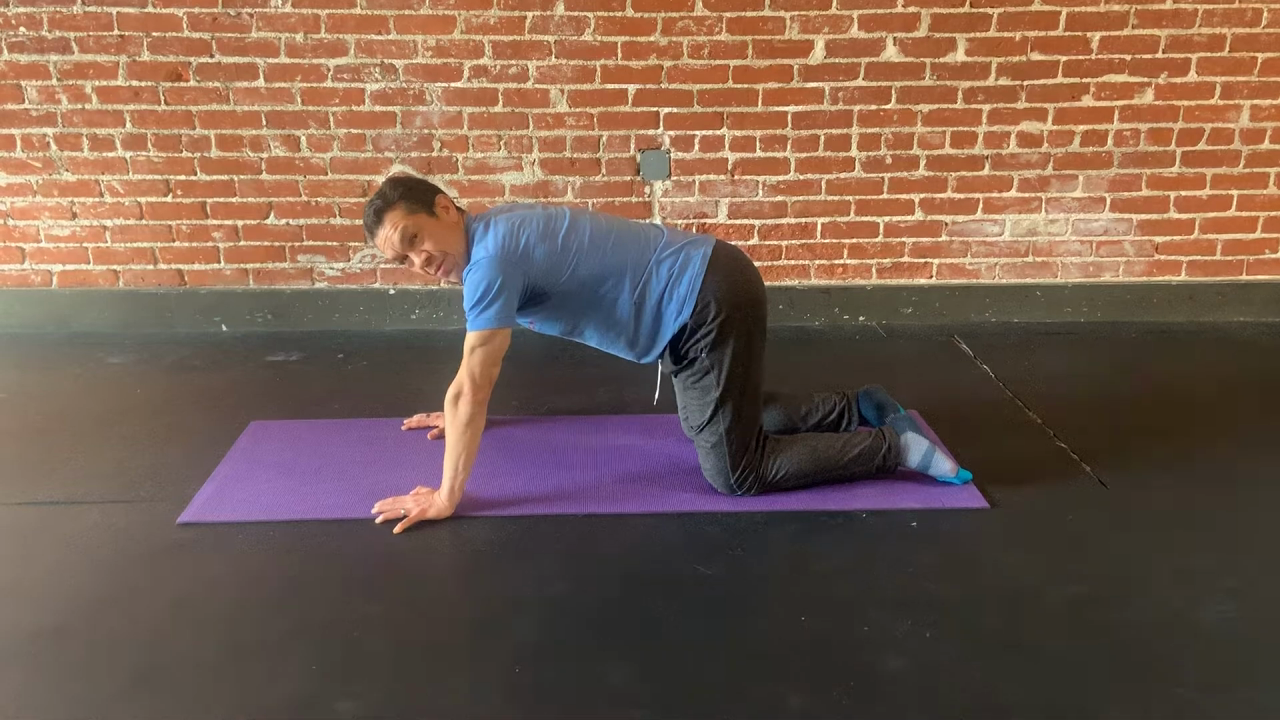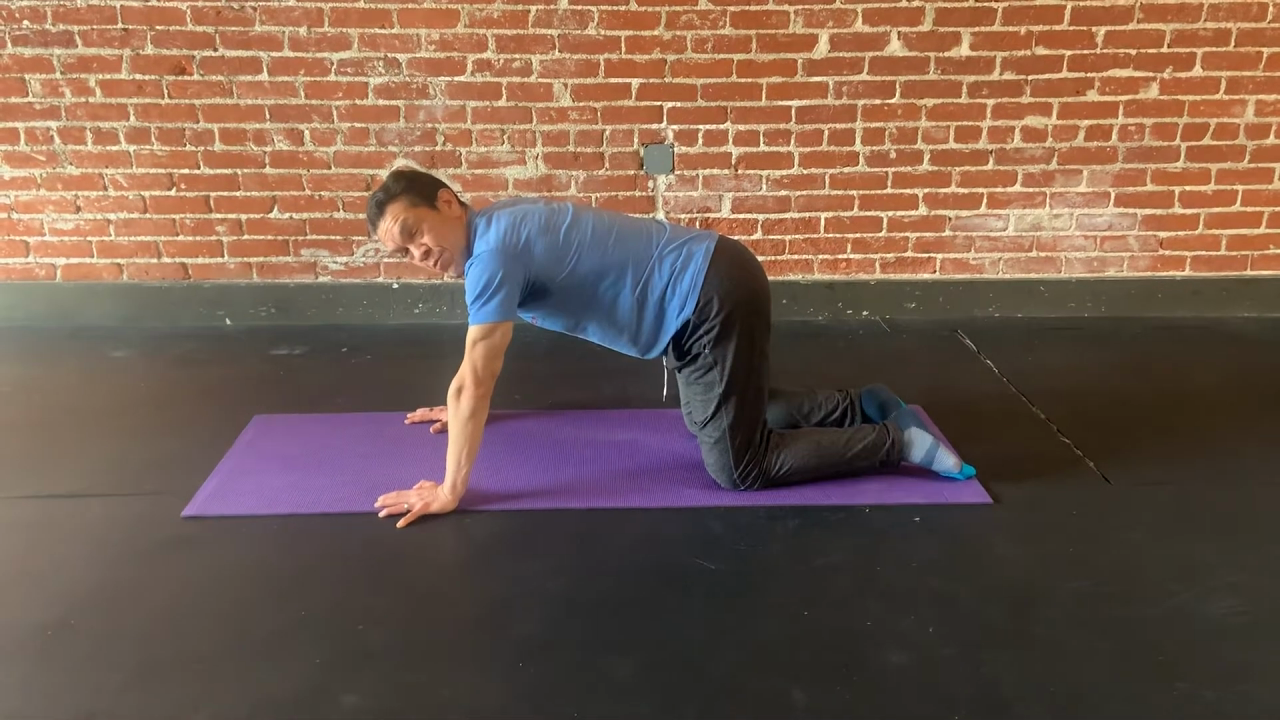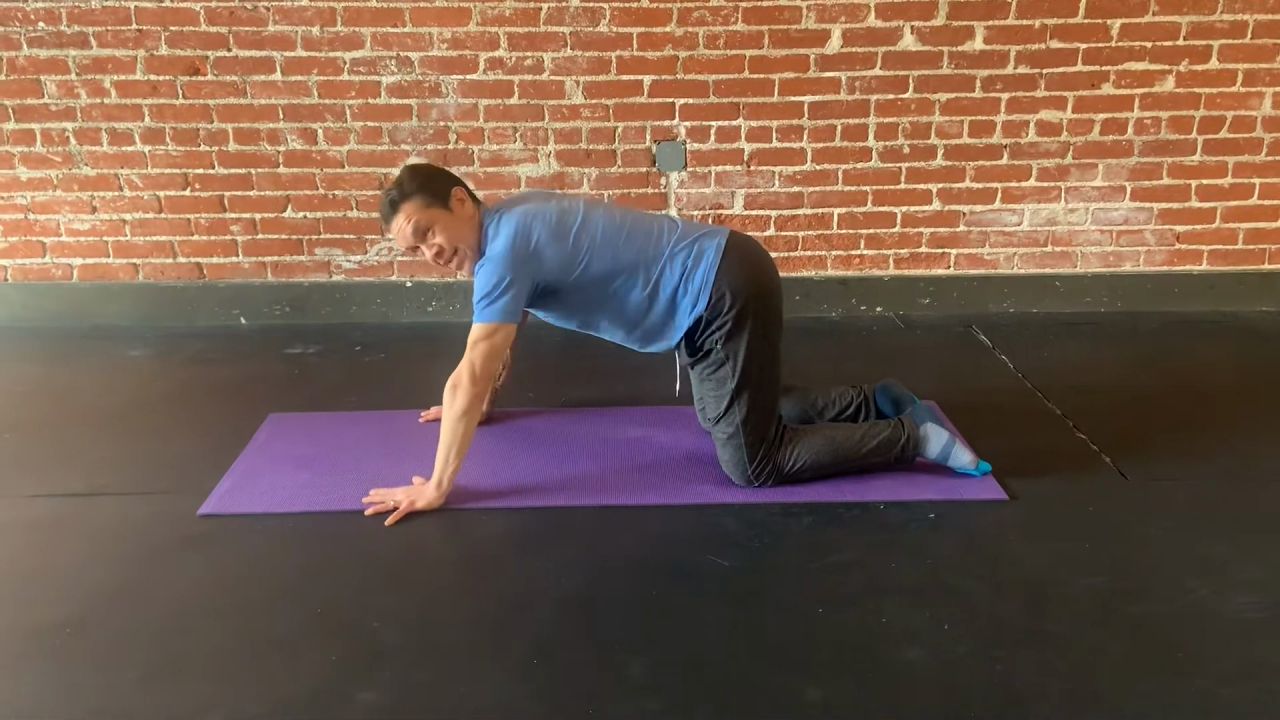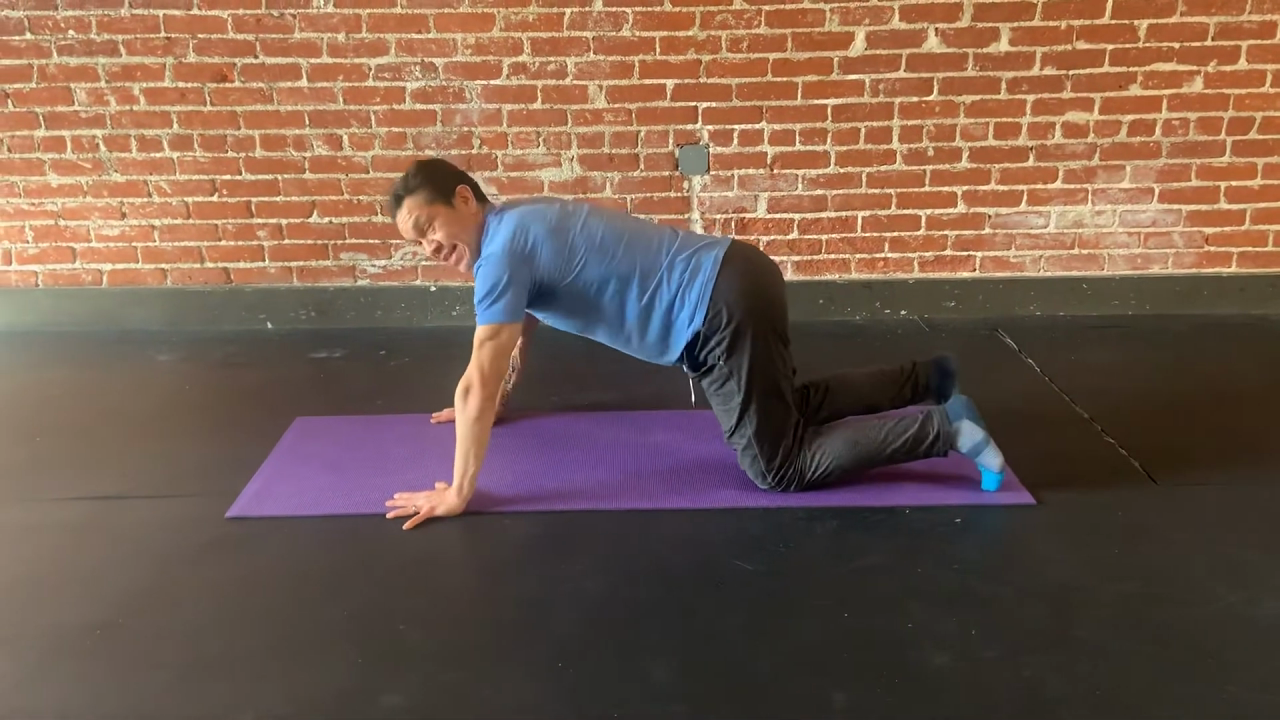
dt=1s
person 1, frame 1
left shoulder: (491, 257)
right shoulder: (490, 234)
left elbow: (471, 389)
left wrist: (447, 497)
right wrist: (462, 410)
left hip: (710, 301)
right hip: (701, 289)
left knee: (734, 470)
right knee: (718, 420)
left ankle: (893, 444)
right ankle: (858, 409)
person 1, frame 2
left shoulder: (492, 251)
right shoulder: (496, 227)
left elbow: (472, 383)
left wrist: (449, 491)
right wrist: (464, 406)
left hip: (713, 296)
right hip: (706, 283)
left knee: (737, 466)
right knee: (717, 415)
left ankle: (897, 439)
right ankle: (861, 407)
person 1, frame 3
left shoulder: (504, 249)
right shoulder: (511, 223)
left elbow: (469, 377)
right elbow: (503, 334)
left wrist: (437, 487)
right wrist: (475, 401)
left hip: (725, 292)
right hip: (721, 274)
left knee: (754, 462)
right knee: (737, 410)
left ankle: (916, 435)
right ankle: (874, 403)
person 1, frame 4
left shoulder: (501, 250)
right shoulder: (518, 226)
left elbow: (477, 384)
right elbow: (521, 325)
left wrist: (458, 493)
right wrist: (488, 402)
left hip: (725, 305)
right hip: (732, 279)
left knee: (779, 467)
right knee: (789, 410)
left ankle: (945, 428)
right ankle: (927, 382)
